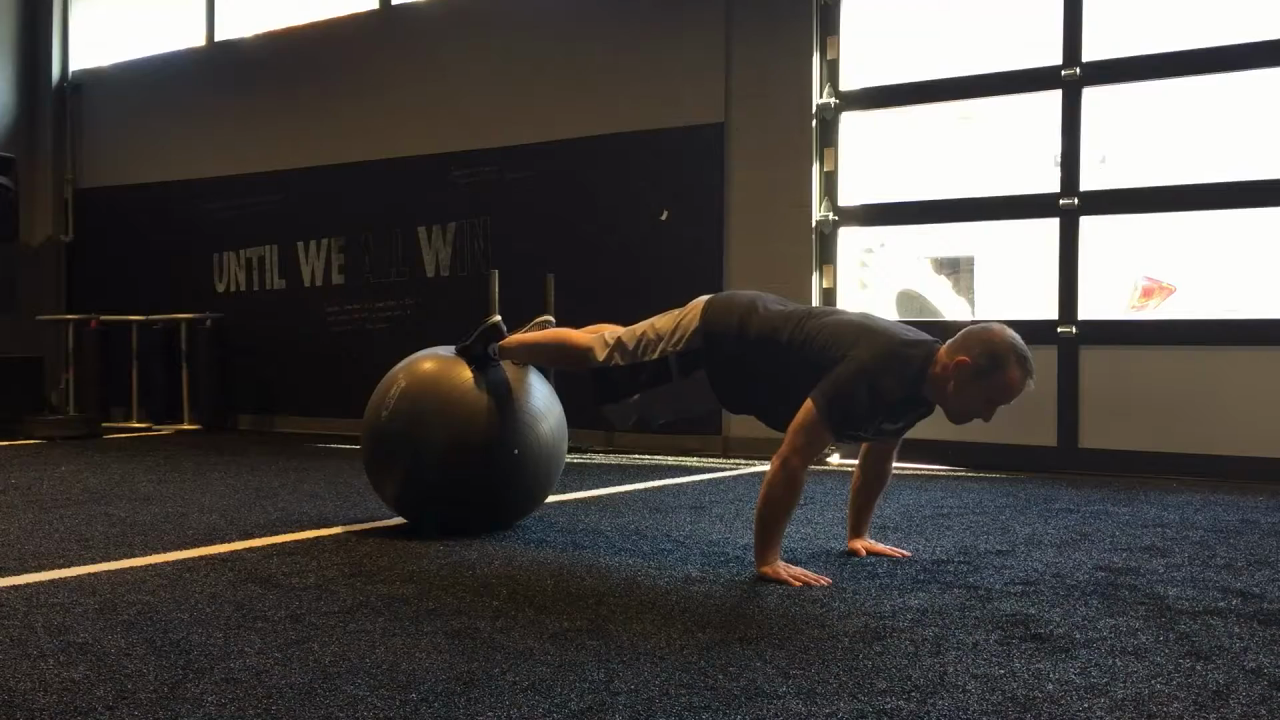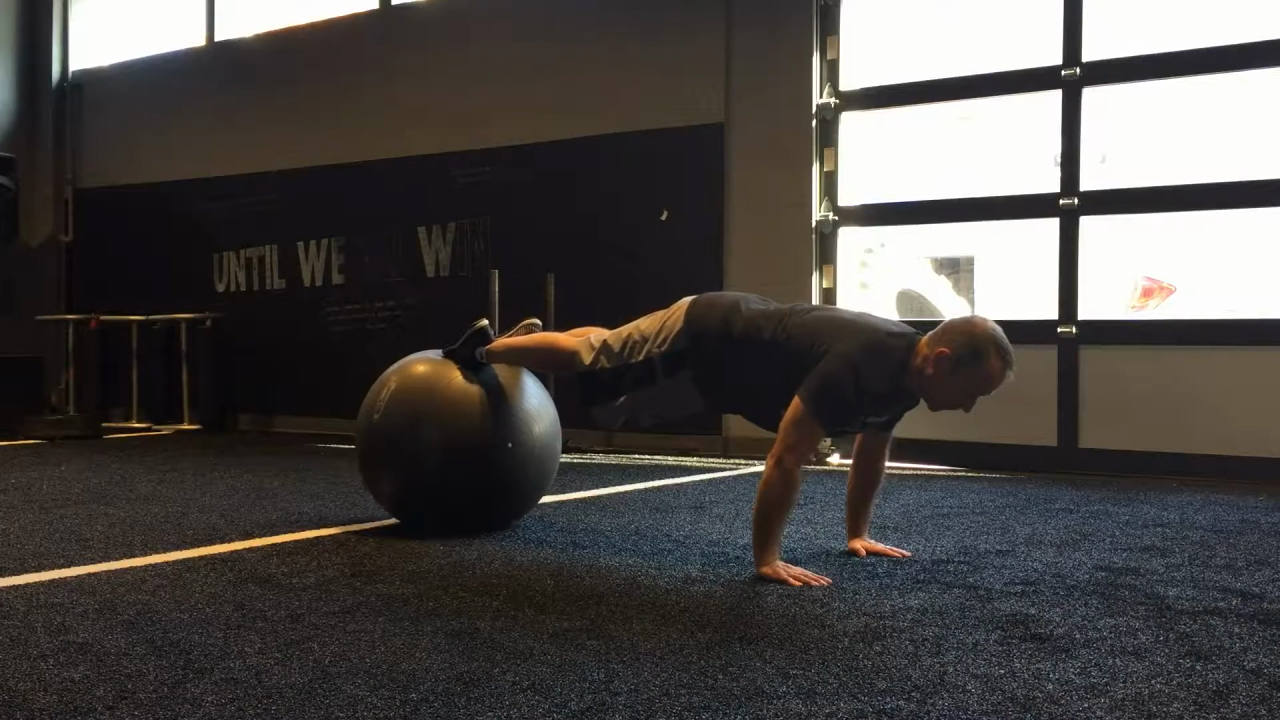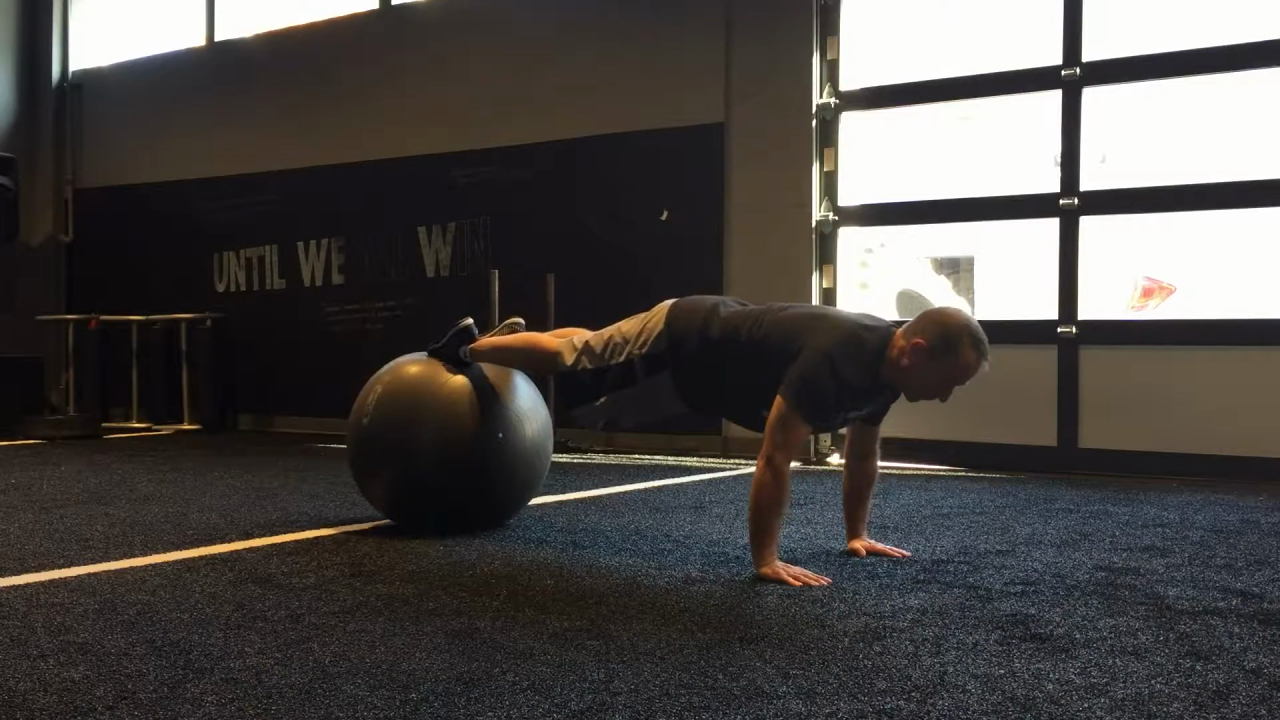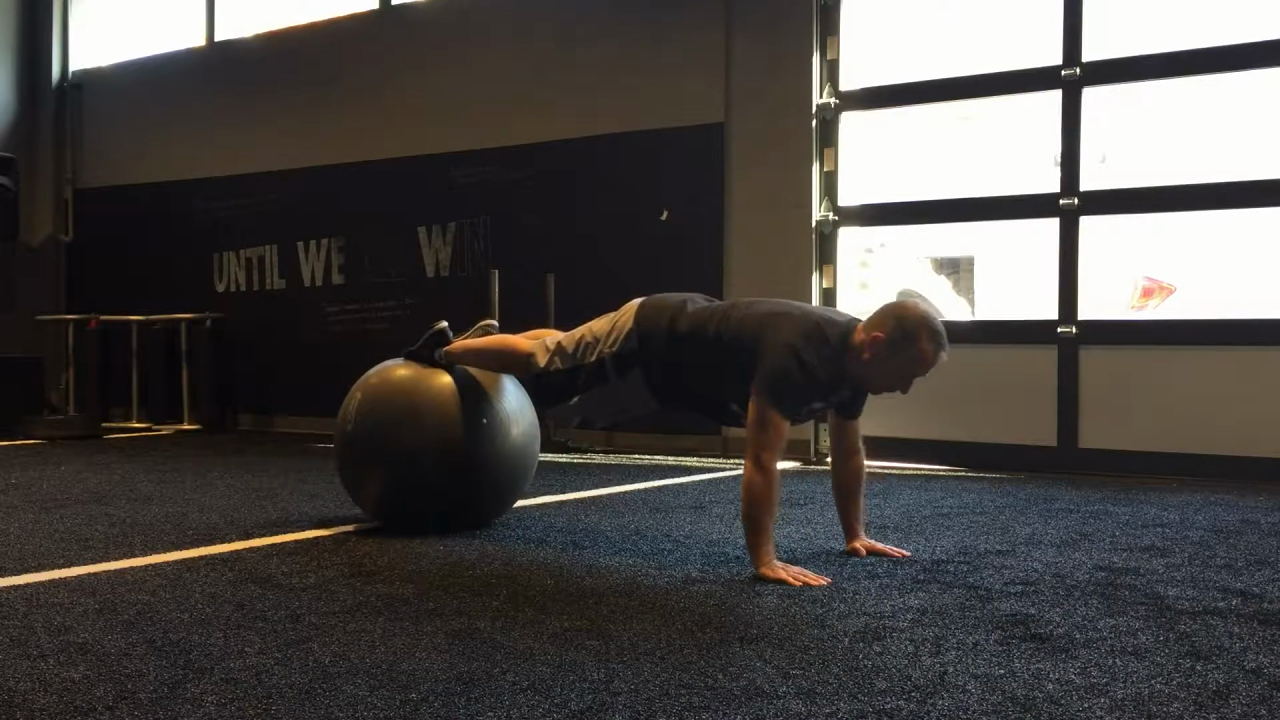
dt=0.5s
person 1, frame 1
left shoulder: (922, 378)
right shoulder: (877, 372)
left elbow: (879, 452)
right elbow: (790, 461)
left wrist: (858, 533)
right wrist: (767, 559)
left hip: (753, 326)
right hip: (713, 338)
left knee: (615, 343)
right knee: (598, 357)
left ankle: (538, 331)
right ankle: (496, 344)
person 1, frame 2
left shoulder: (905, 371)
right shoulder: (860, 365)
left elbow: (871, 450)
right elbow: (785, 460)
left wrist: (857, 533)
right wrist: (766, 559)
left hip: (735, 329)
right hip: (697, 340)
left knee: (604, 346)
right knee: (584, 359)
left ankle: (532, 332)
right ankle: (485, 347)
person 1, frame 3
left shoulder: (886, 365)
right shoulder: (837, 358)
left elbow: (862, 451)
right elbow: (775, 458)
left wrist: (857, 534)
right wrist: (765, 560)
left hip: (715, 330)
right hip: (678, 344)
left knee: (589, 346)
right knee: (568, 361)
left ankle: (511, 332)
right ankle: (470, 344)
person 1, frame 4
left shoulder: (855, 358)
right shoulder: (800, 352)
left elbow: (846, 451)
right elbow: (762, 460)
left wrist: (855, 535)
right wrist: (764, 560)
left hip: (686, 328)
right hip: (646, 341)
left knee: (560, 347)
right knee: (540, 364)
left ankle: (485, 336)
right ankle: (444, 347)
